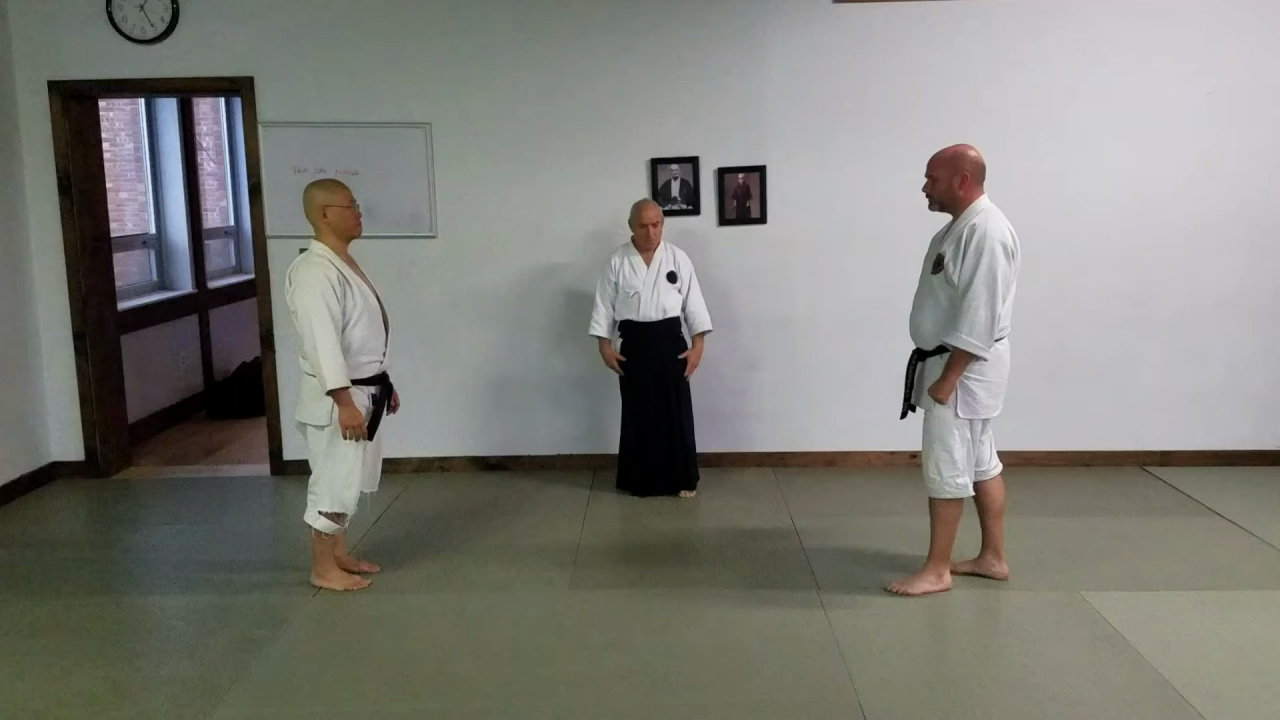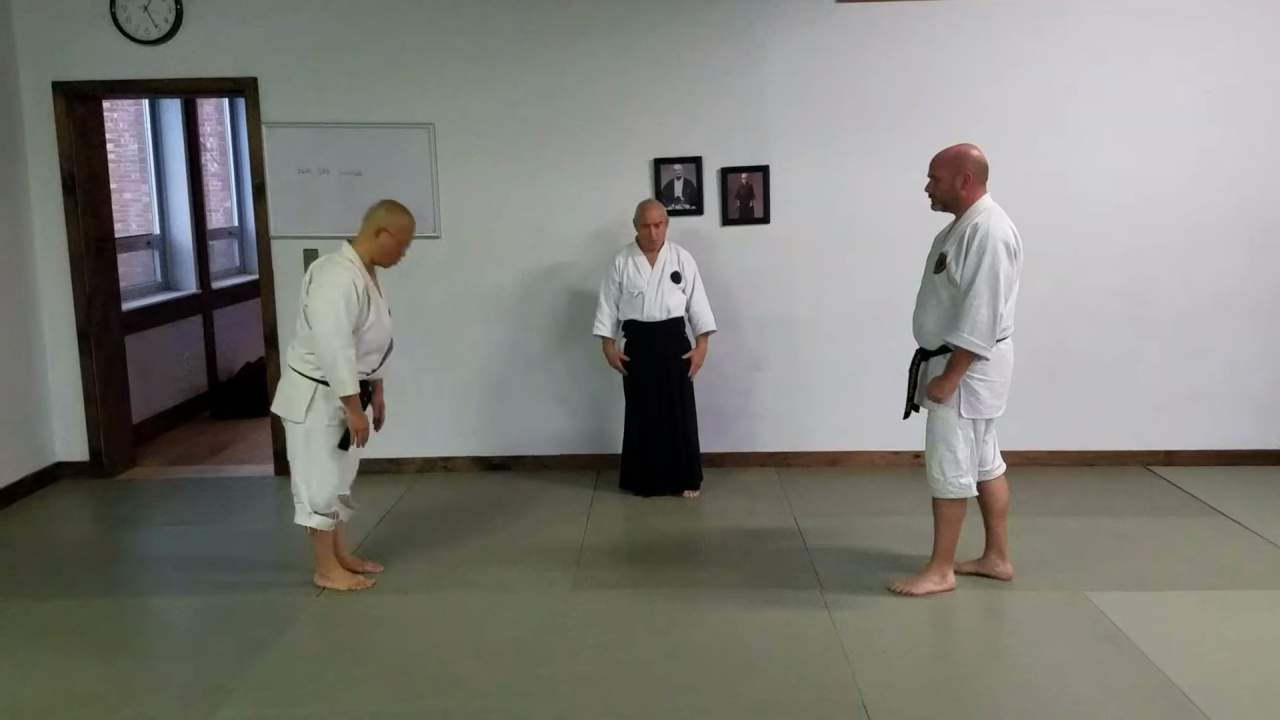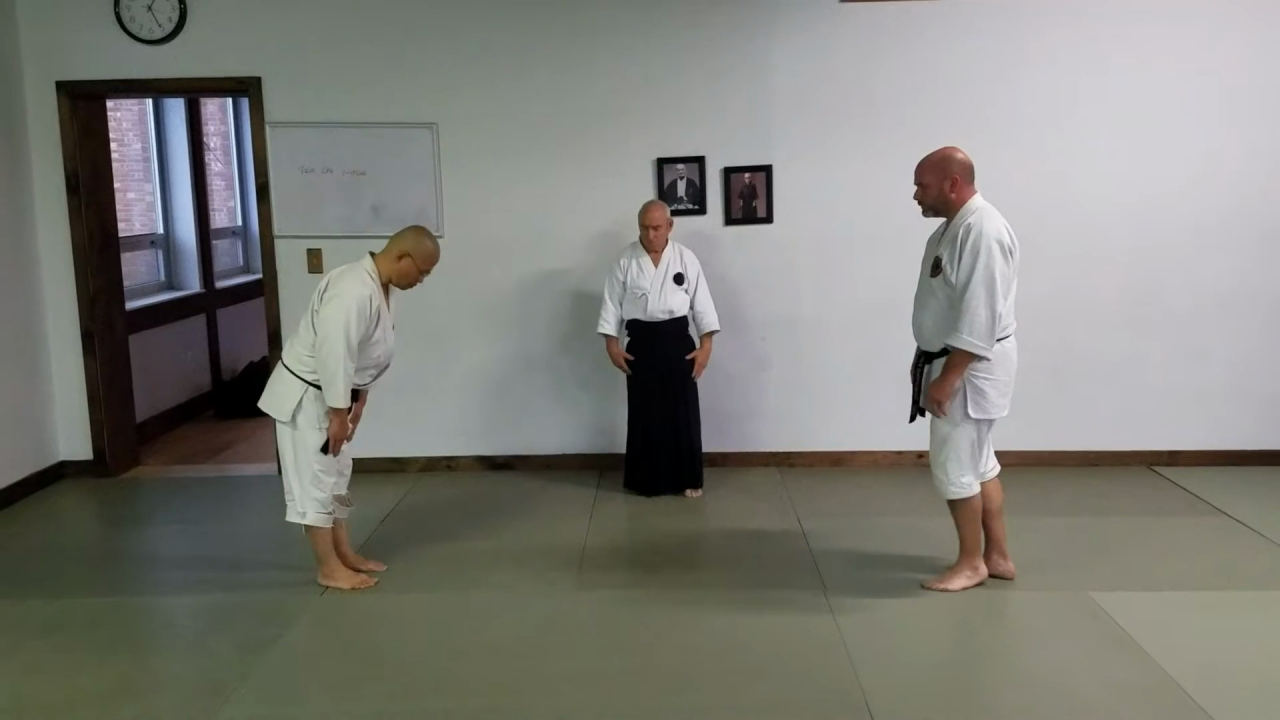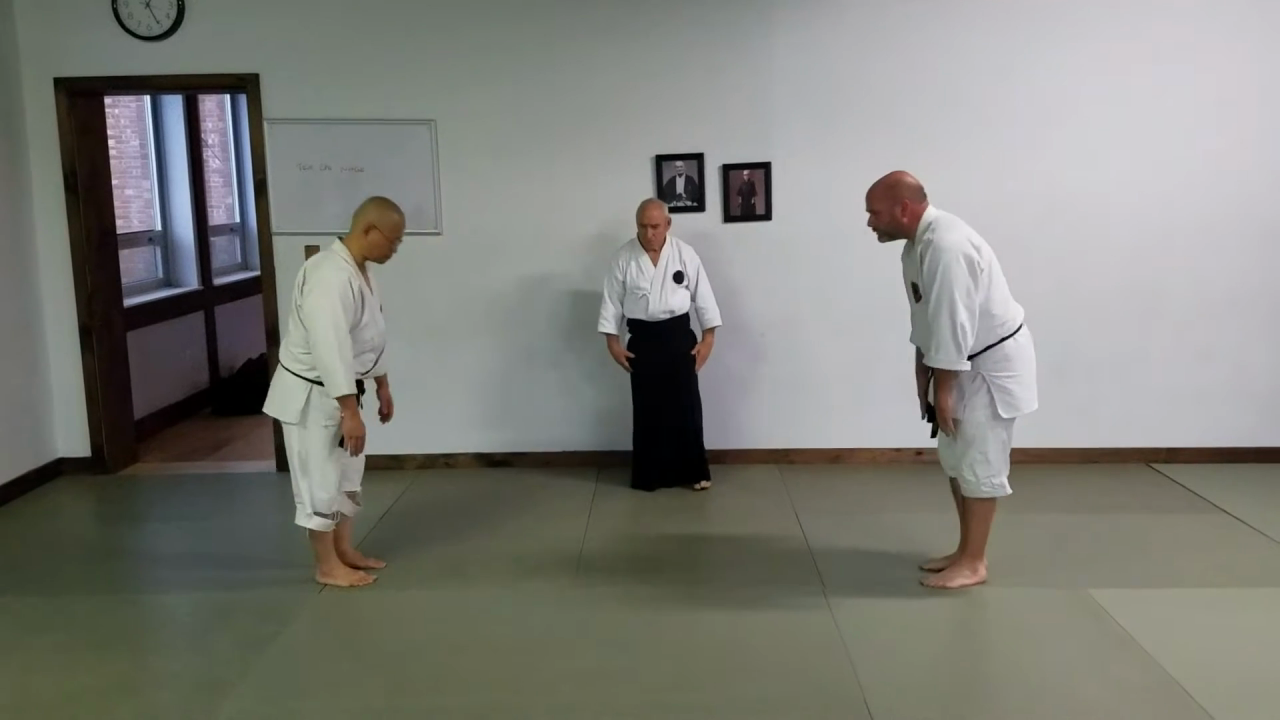
dt=0.4s
person 1, frame 1
left shoulder: (986, 231)
right shoulder: (962, 225)
left elbow: (980, 317)
left wrist: (949, 377)
left hip: (964, 367)
right hip: (952, 363)
left knee: (945, 466)
right knee: (980, 461)
left ankle: (937, 569)
right ankle: (993, 557)
person 1, frame 2
left shoulder: (988, 231)
right shoulder: (966, 225)
left elbow: (981, 317)
left wrist: (949, 377)
right wrist: (944, 371)
left hip: (967, 368)
right hip: (955, 364)
left knee: (949, 466)
right knee: (982, 461)
left ankle: (940, 570)
right ankle: (997, 557)
person 1, frame 3
left shoulder: (982, 231)
right shoulder: (954, 227)
left elbow: (980, 316)
left wrist: (948, 377)
right wrist: (925, 361)
left hip: (973, 368)
right hip: (952, 363)
left knee: (955, 467)
right knee: (977, 461)
left ankle: (971, 564)
right ankle: (997, 557)
person 1, frame 4
left shoulder: (945, 245)
right shoulder: (919, 241)
left elbow: (952, 324)
right elbow: (928, 320)
left wrist: (943, 392)
right wrist: (924, 376)
left hip: (994, 364)
right hip: (974, 362)
left knee: (980, 465)
right knee: (958, 459)
left ankle: (972, 563)
right ankle: (966, 552)
person 2, frame 1
left shoulder: (345, 263)
right shoulder: (313, 272)
right elbow: (322, 342)
left wrist: (384, 383)
right wrist: (345, 403)
left hip: (363, 390)
right hip: (337, 397)
left knee: (348, 479)
right knee: (334, 481)
left ankle: (337, 555)
right ankle: (323, 569)
person 2, frame 2
left shoulder: (366, 273)
right shoulder: (336, 277)
left elbow: (372, 343)
right elbow: (334, 348)
left wrist: (375, 393)
right wrist: (352, 407)
left hip: (340, 393)
right hip: (315, 396)
left knee: (339, 476)
right knee: (318, 479)
left ankle: (341, 555)
right ankle: (326, 569)
person 2, frame 3
left shoulder: (379, 287)
right shoulder: (354, 290)
left elbow: (366, 355)
right elbow: (335, 356)
left wrist: (357, 402)
right wrist: (338, 414)
left hip: (328, 394)
right hip: (305, 396)
left knee: (335, 476)
right knee: (313, 480)
left ankle: (345, 554)
right ankle: (329, 568)
person 2, frame 4
left shoulder: (357, 269)
right shoulder: (331, 276)
left elbow: (370, 335)
right elbow: (332, 348)
left wrist: (382, 385)
right wrist: (351, 412)
left hip: (336, 392)
right hip: (311, 395)
left knee: (345, 475)
right knee: (319, 481)
left ankle: (344, 550)
right ankle: (327, 566)
person 3, frame 1
left shoulder: (677, 258)
right shoulder: (618, 261)
left elbow: (693, 301)
right elbow: (605, 304)
left wrist: (697, 344)
right wrist: (605, 346)
left hip: (670, 341)
right hip: (634, 344)
left knee: (676, 412)
right knee: (638, 414)
left ankle: (682, 479)
right ankle: (639, 480)
person 3, frame 2
left shoulder: (681, 258)
right shoulder: (622, 261)
left elbow: (697, 302)
right elbow: (609, 304)
left wrist: (701, 344)
right wrist: (609, 345)
left hip: (673, 342)
right hip: (638, 344)
left knee: (680, 413)
right knee: (641, 414)
left ankle: (685, 479)
right ankle: (642, 480)
person 3, frame 3
left shoulder: (685, 257)
right shoulder: (625, 259)
left elbow: (701, 301)
right elbow: (612, 302)
left wrist: (705, 344)
right wrist: (612, 344)
left hip: (677, 341)
right hip: (641, 343)
left knee: (683, 411)
right knee: (643, 414)
left ankle: (687, 478)
right ankle: (646, 480)
person 3, frame 4
left shoulder: (684, 254)
right shoulder: (624, 258)
left elbow: (702, 296)
right elbow: (612, 301)
left wrist: (708, 337)
right wrist: (613, 342)
left hip: (679, 337)
right hip: (643, 340)
left knee: (686, 405)
right knee: (648, 409)
left ankle: (694, 471)
right ankle: (649, 474)
